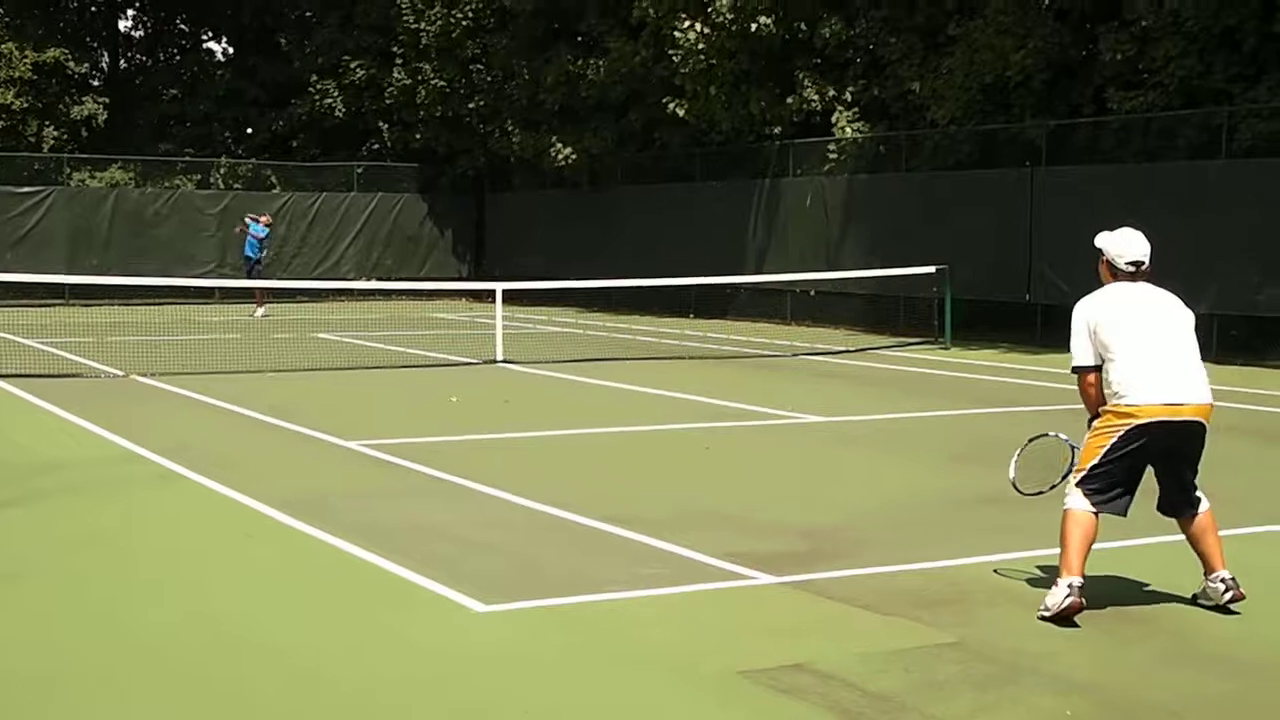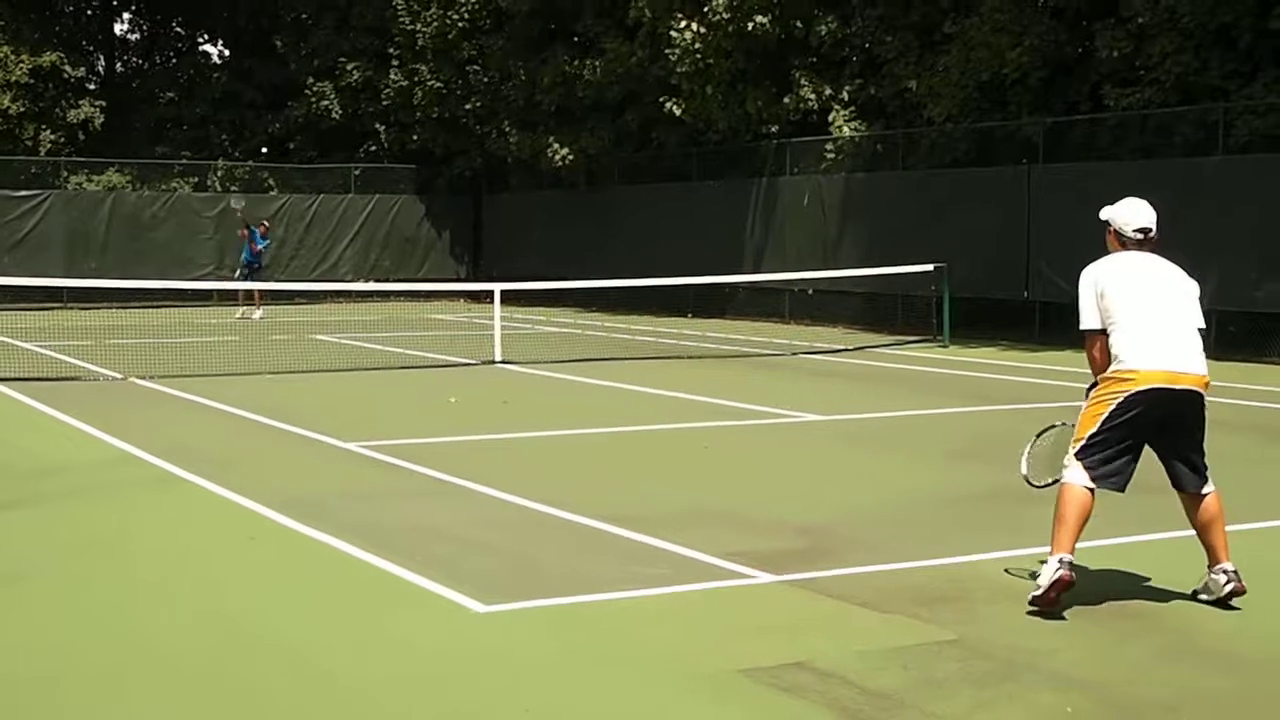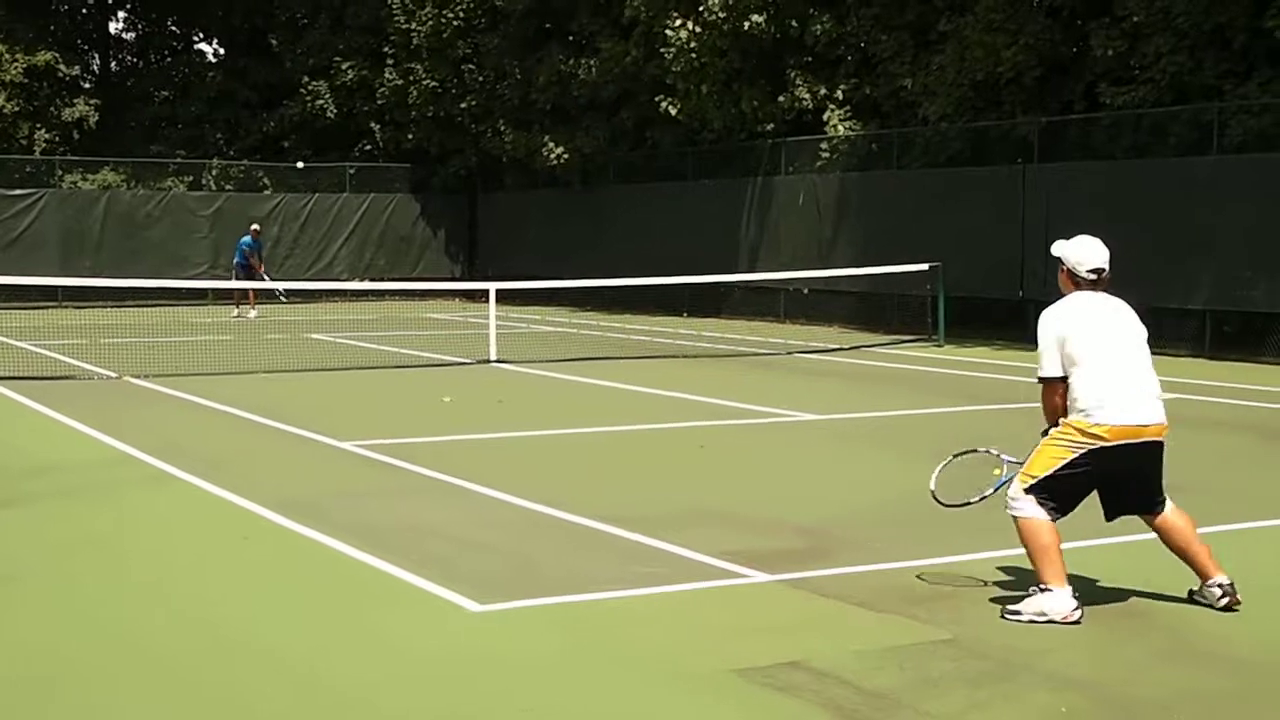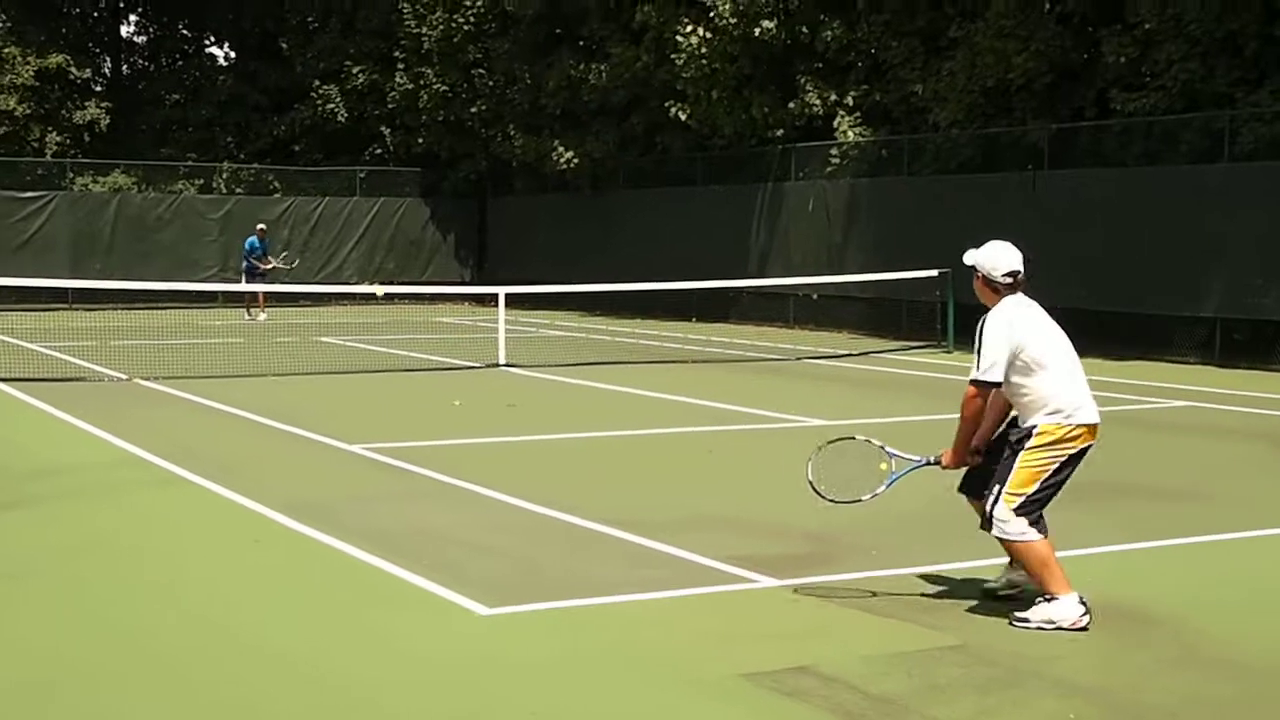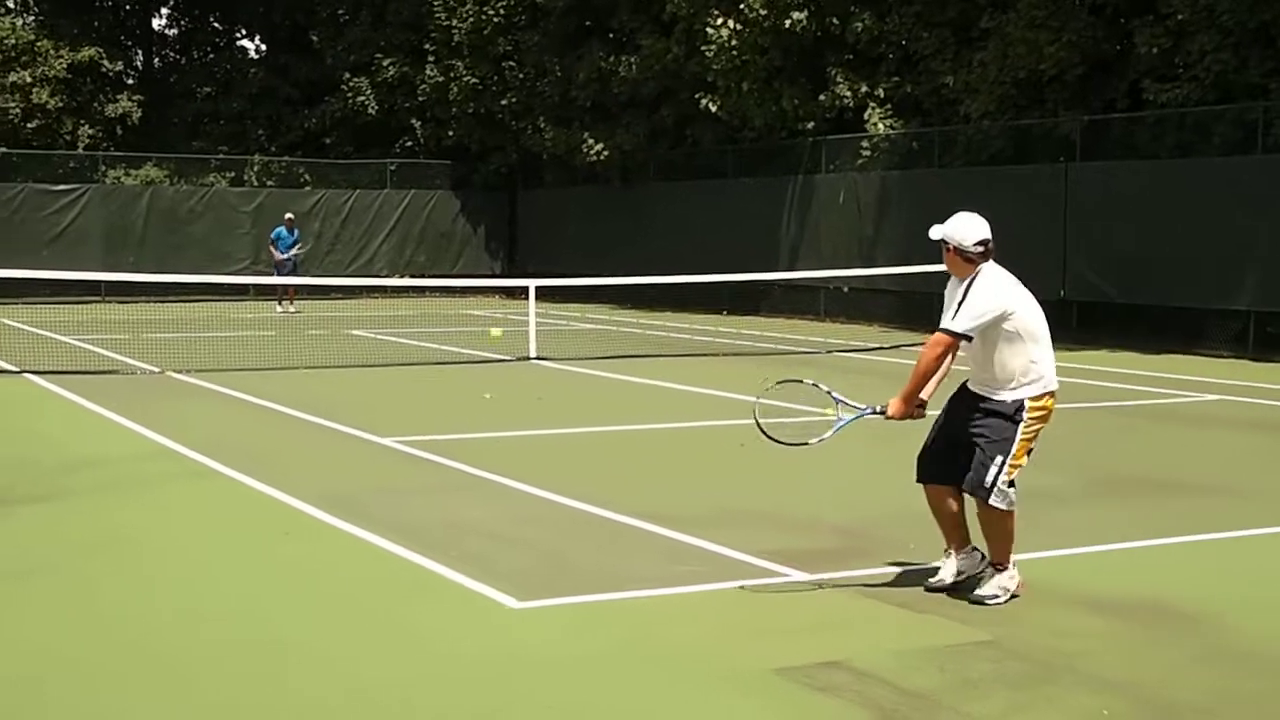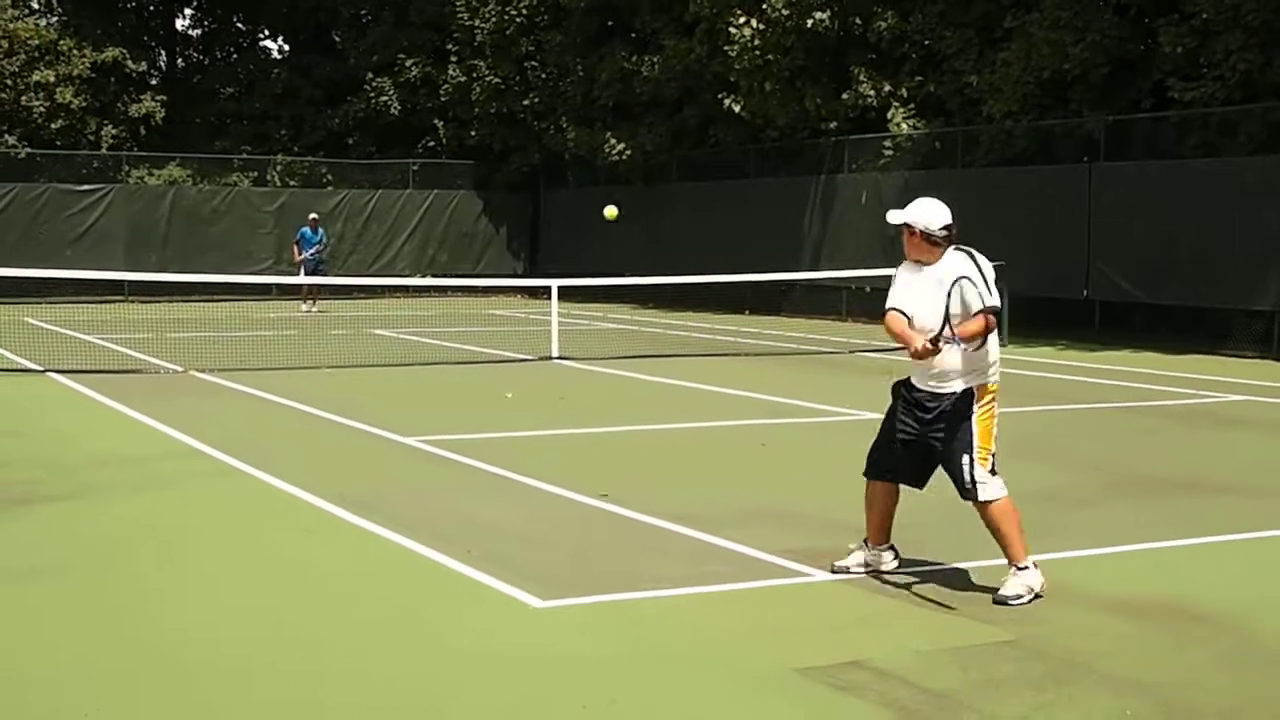
dt=0.3s
person 1, frame 1
left shoulder: (1089, 306)
right shoulder: (1173, 303)
left elbow: (1089, 381)
left wrist: (1102, 423)
left hip: (1136, 409)
right hip: (1194, 407)
left knee: (1084, 493)
right knee: (1185, 497)
left ankle: (1068, 586)
right ankle: (1220, 580)
person 1, frame 2
left shoulder: (1097, 273)
right shoulder: (1178, 274)
left elbow: (1096, 346)
right elbow: (1190, 334)
left wrist: (1106, 391)
left hip: (1136, 380)
right hip: (1191, 382)
left knee: (1082, 467)
right knee: (1195, 480)
left ankle: (1058, 564)
right ankle: (1223, 575)
person 1, frame 3
left shoulder: (1056, 314)
right shoulder: (1124, 311)
left elbow: (1053, 392)
left wrist: (1054, 434)
left hip: (1098, 427)
right hip: (1150, 426)
left knee: (1025, 497)
right knee: (1153, 506)
left ankle: (1056, 595)
right ankle: (1216, 583)
person 1, frame 4
left shoulder: (999, 321)
right shoulder: (1017, 312)
left elbow: (977, 394)
right elbow: (1001, 389)
left wrist: (958, 448)
right wrist: (978, 440)
left hip: (1060, 426)
right hip: (1037, 421)
left knee: (1006, 514)
right knee: (978, 486)
left ankle: (1065, 604)
right ankle: (1023, 568)
person 1, frame 5
left shoulder: (989, 286)
right shoulder: (961, 283)
left elbow: (938, 346)
right elbow: (947, 346)
left wrist: (905, 399)
right wrist: (925, 393)
left hip: (1024, 399)
right hip: (981, 392)
left knee: (988, 484)
right knee: (934, 470)
left ankle: (1002, 571)
right ankle: (963, 556)
person 1, frame 6
left shoulder: (969, 263)
right shoulder: (907, 269)
left elbow: (985, 322)
right elbow: (893, 318)
left wrist: (948, 338)
right wrist: (912, 338)
left hip: (967, 390)
right hip: (917, 390)
left knee: (978, 480)
right knee: (881, 468)
left ankle: (1024, 570)
right ankle: (876, 551)
